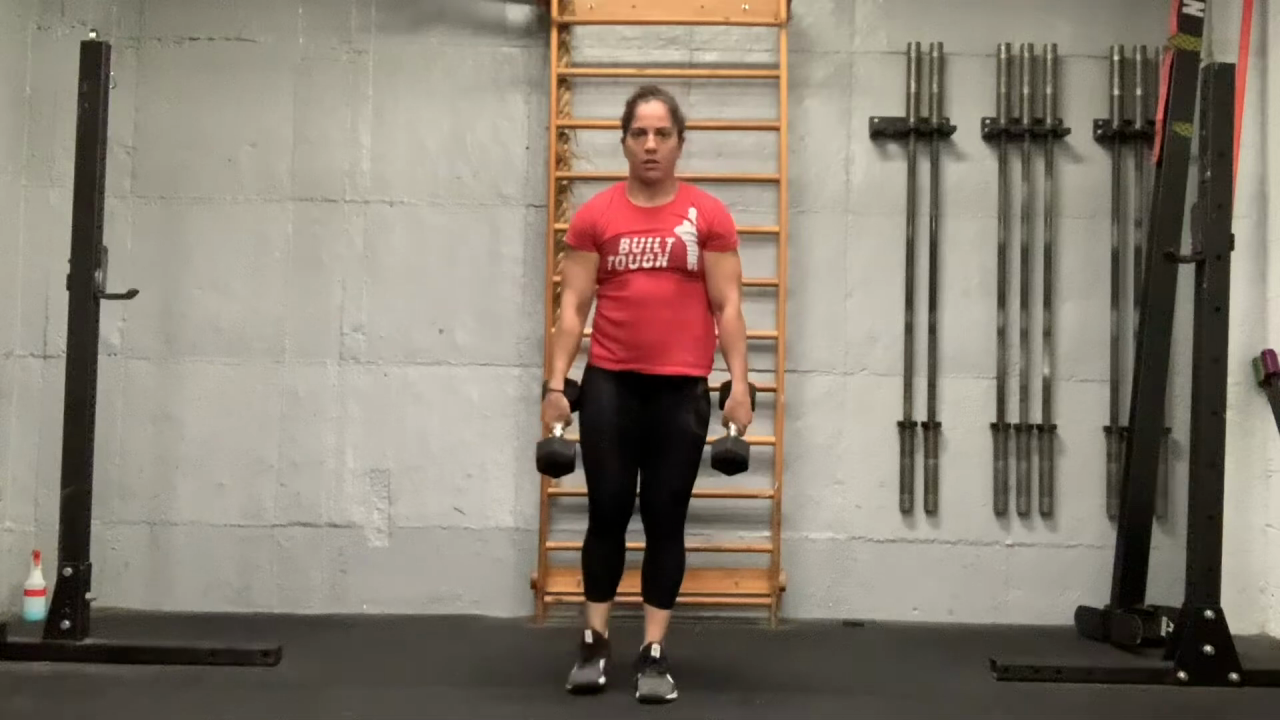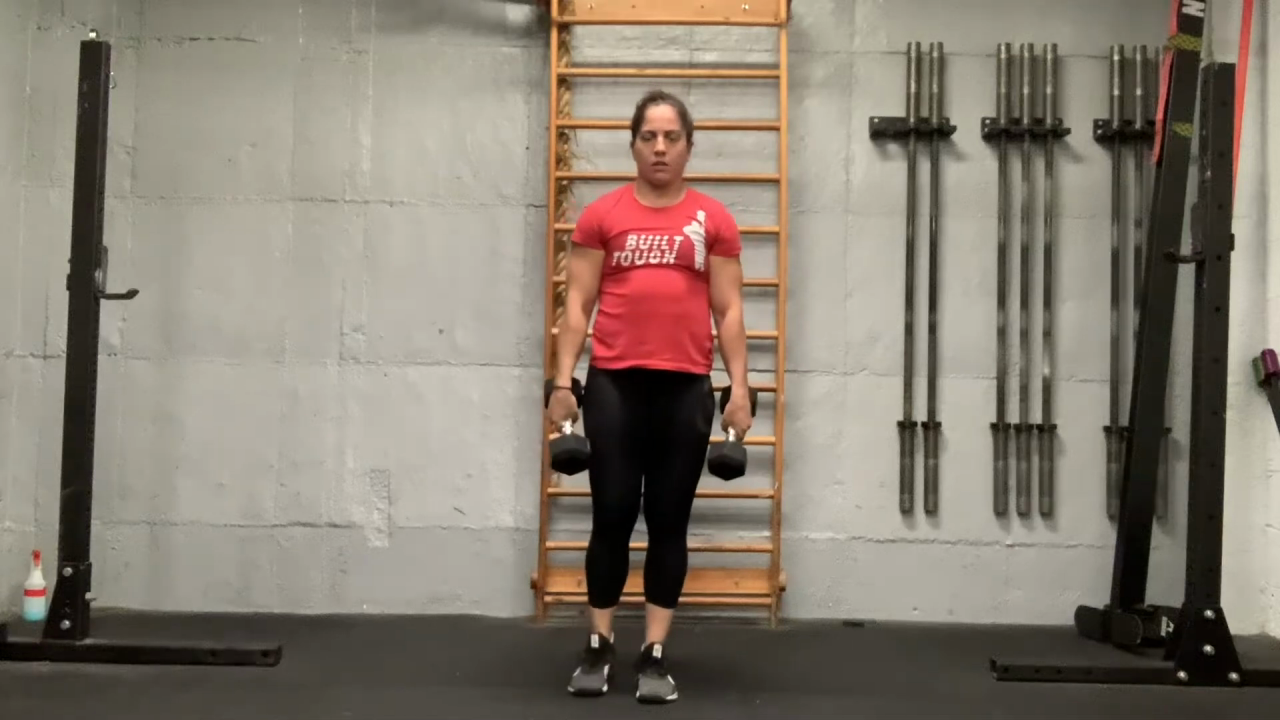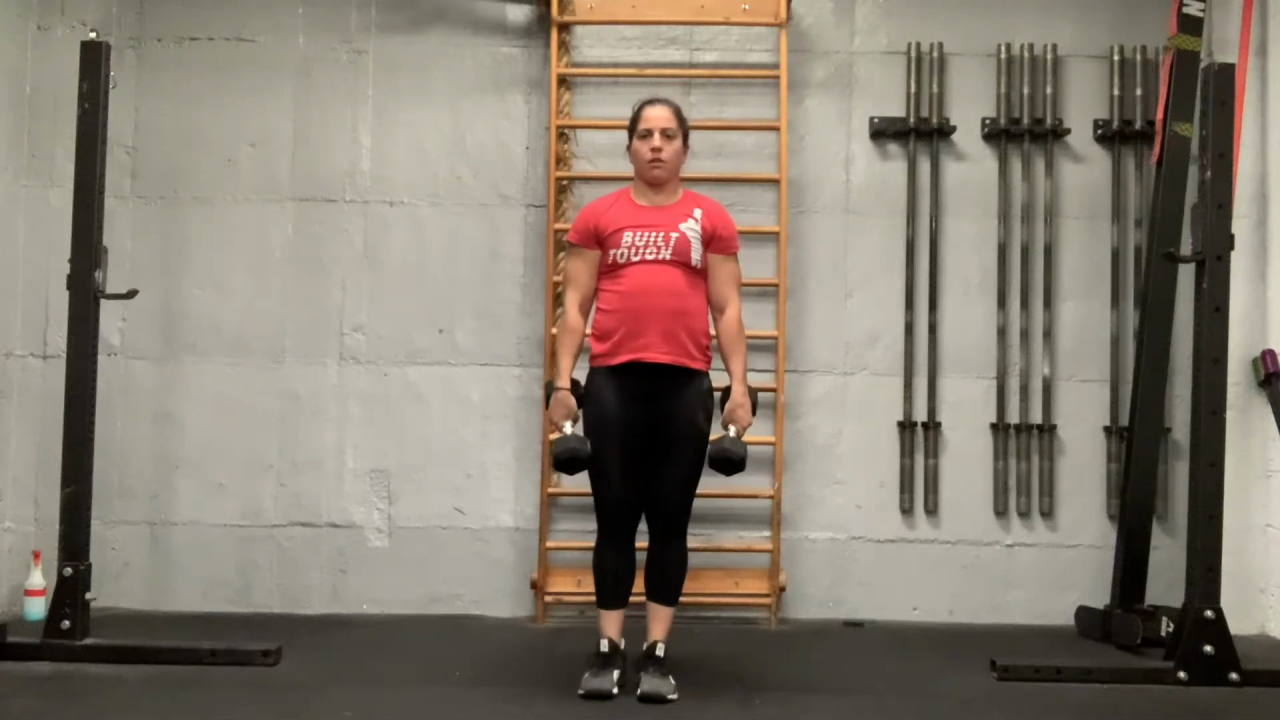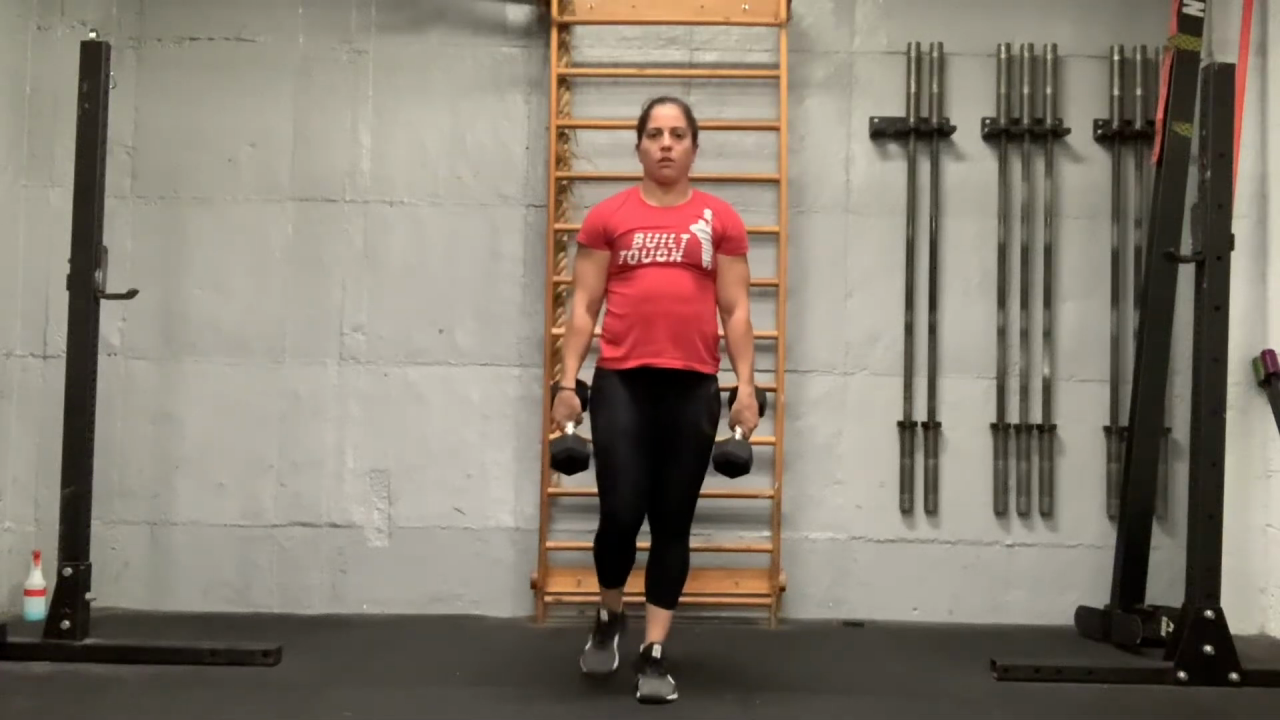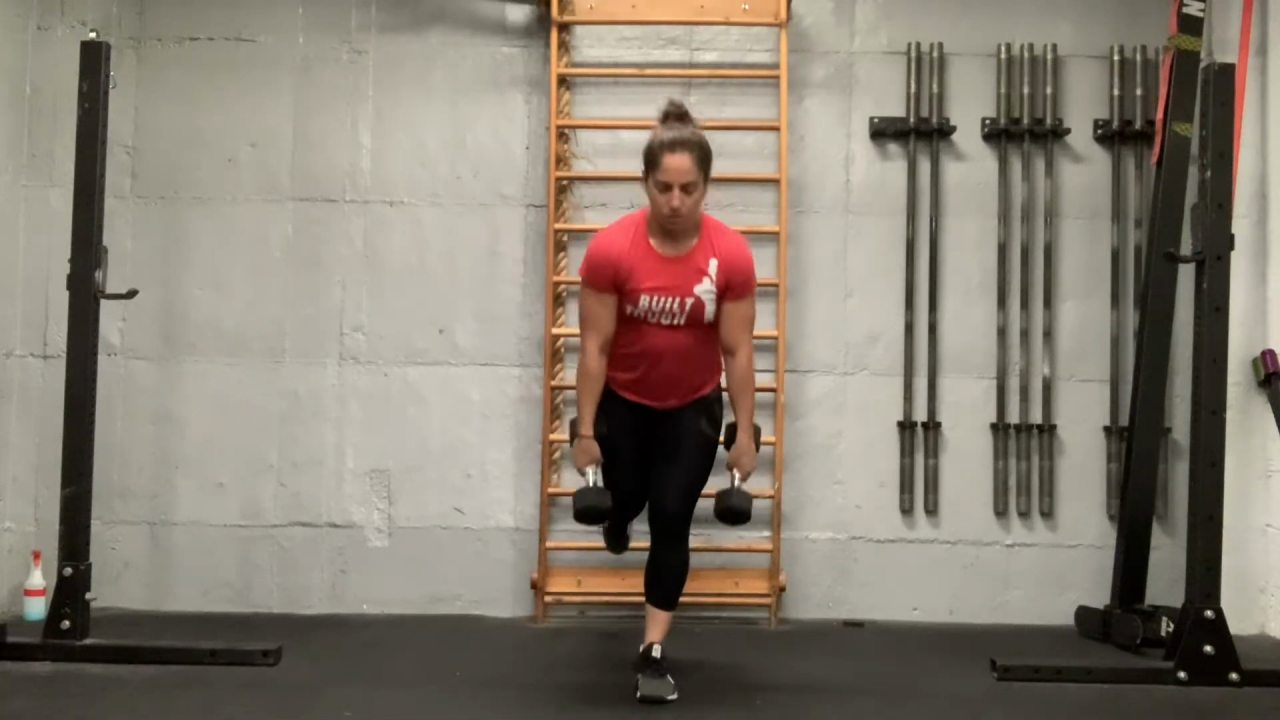
dt=0.7s
person 1, frame 1
left shoulder: (709, 216)
right shoulder: (594, 215)
left elbow: (728, 307)
right elbow: (573, 307)
left wrist: (739, 384)
right wrist: (556, 385)
left hip: (682, 389)
right hip: (609, 385)
left knee: (665, 520)
right knee: (607, 514)
left ankle: (654, 653)
right ankle: (594, 641)
person 1, frame 2
left shoulder: (713, 220)
right shoulder: (601, 215)
left elbow: (729, 312)
right elbow: (578, 305)
left wrist: (739, 389)
right wrist: (563, 383)
left hip: (686, 388)
right hip: (613, 384)
left knee: (669, 522)
right knee: (612, 517)
left ankle: (654, 653)
right ankle: (599, 646)
person 1, frame 3
left shoulder: (711, 219)
right shoulder: (597, 216)
left elbow: (728, 309)
right elbow: (575, 307)
left wrist: (739, 386)
right wrist: (562, 384)
left hip: (685, 385)
right hip: (612, 382)
left knee: (669, 520)
right knee: (615, 518)
left ankle: (655, 654)
right ankle: (608, 651)
person 1, frame 4
left shoulder: (721, 219)
right shoulder: (607, 216)
left elbow: (735, 311)
right elbow: (584, 307)
left wrist: (746, 387)
right wrist: (567, 383)
left hip: (692, 387)
right hip: (621, 382)
left knee: (672, 521)
right knee: (621, 514)
left ankle: (653, 653)
right ankle: (608, 619)
person 1, frame 5
left shoulder: (732, 254)
right shoulder: (610, 249)
left elbow: (738, 352)
right elbow: (594, 349)
left wrist: (745, 434)
right wrist: (585, 432)
left hip: (692, 408)
right hip: (622, 403)
left knee: (671, 522)
right knee: (620, 505)
left ankle: (653, 652)
right ankle: (618, 519)
